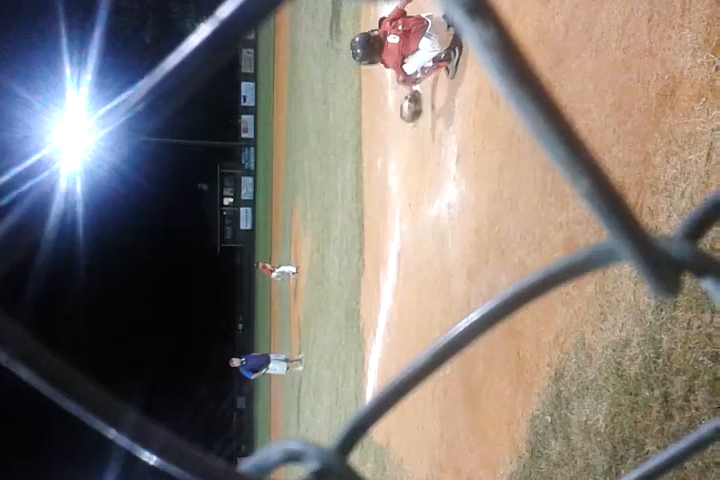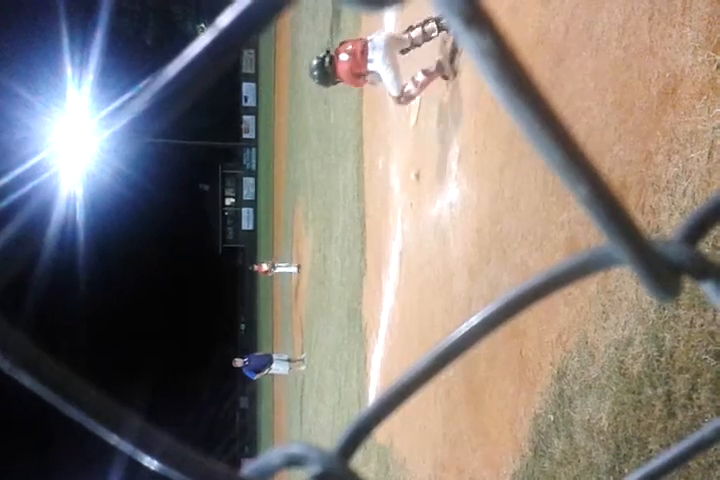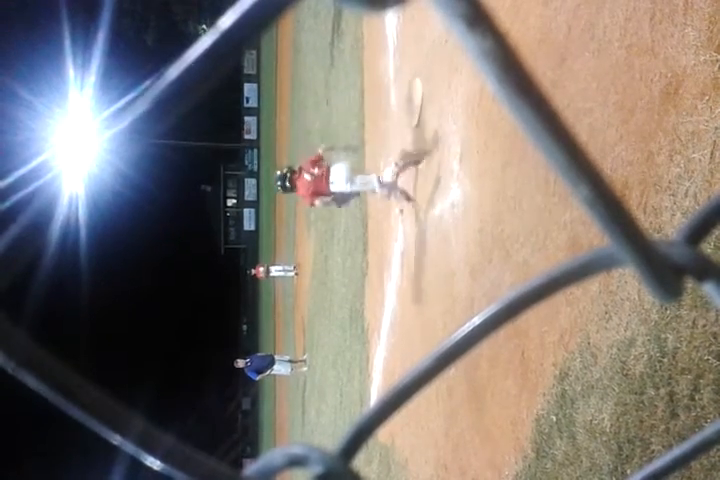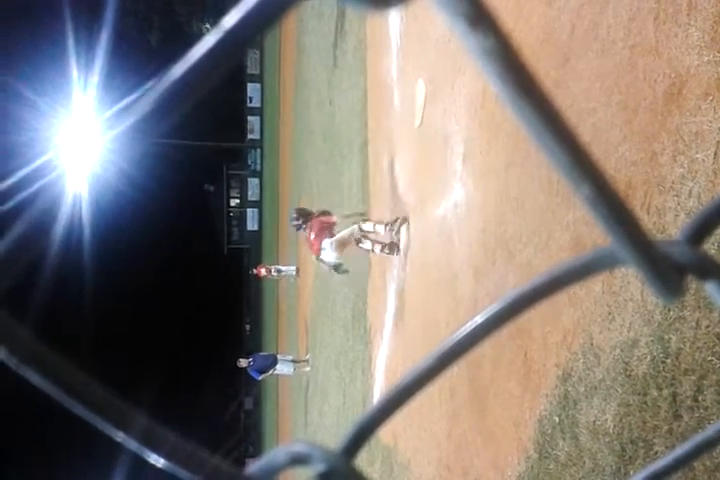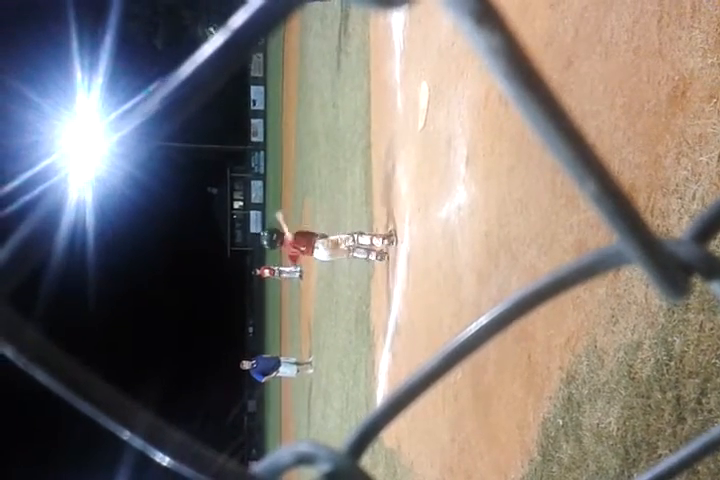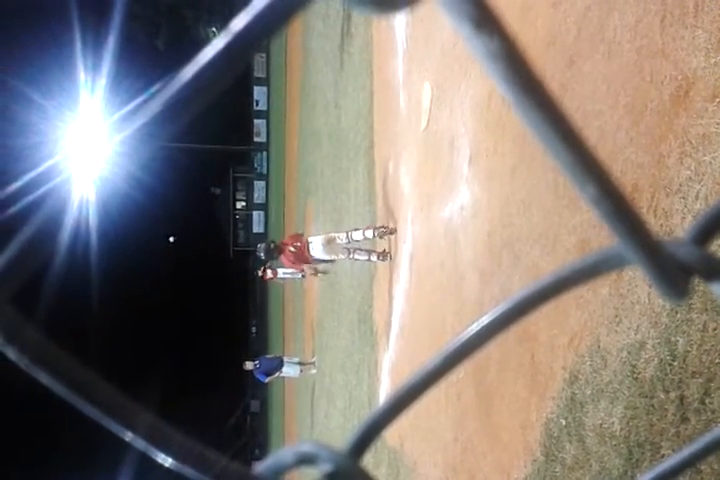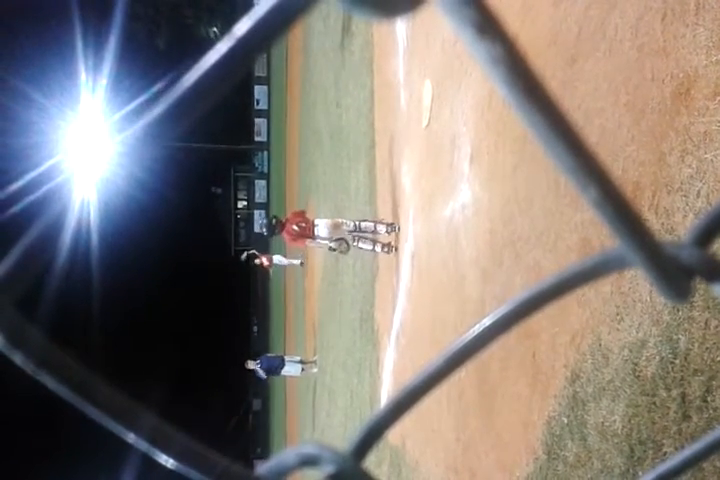
dt=0.7s
person 1, frame 1
left shoulder: (391, 58)
right shoulder: (386, 24)
left elbow: (403, 78)
left hip: (433, 43)
left knee: (410, 76)
left ankle: (447, 57)
person 1, frame 2
left shoulder: (347, 77)
right shoulder: (342, 49)
left elbow: (372, 79)
left hip: (380, 60)
left knee: (400, 96)
right knee: (410, 39)
left ankle: (439, 67)
right ankle: (437, 25)
person 1, frame 3
left shoulder: (303, 191)
right shoulder: (306, 167)
left elbow: (319, 202)
right elbow: (322, 152)
left wrist: (333, 201)
left hip: (340, 181)
right hip: (342, 169)
left knee: (378, 183)
person 1, frame 4
left shoulder: (308, 236)
right shoulder: (319, 218)
left elbow: (315, 256)
right elbow: (336, 219)
left wrist: (330, 266)
left hip: (328, 258)
right hip: (331, 246)
left knee: (357, 240)
right knee: (359, 227)
left ankle: (386, 248)
right ankle: (389, 227)
person 1, frame 5
left shoulder: (287, 249)
right shoulder: (289, 241)
right elbow: (291, 236)
right wrist: (282, 220)
left hip: (320, 254)
right hip: (322, 246)
left knee: (352, 250)
right knee: (355, 238)
left ankle: (377, 254)
right ankle: (384, 240)
person 1, frame 6
left shoulder: (286, 261)
left elbow: (307, 266)
left hip: (315, 251)
right hip: (315, 242)
left knee: (349, 253)
right knee: (348, 236)
left ankle: (377, 256)
person 1, frame 7
left shoulder: (289, 238)
right shoulder: (290, 222)
left elbow: (309, 242)
left wrist: (327, 243)
left hip: (319, 233)
right hip: (320, 223)
left knee: (354, 240)
right knee: (357, 225)
left ankle: (383, 247)
right ankle: (388, 228)
